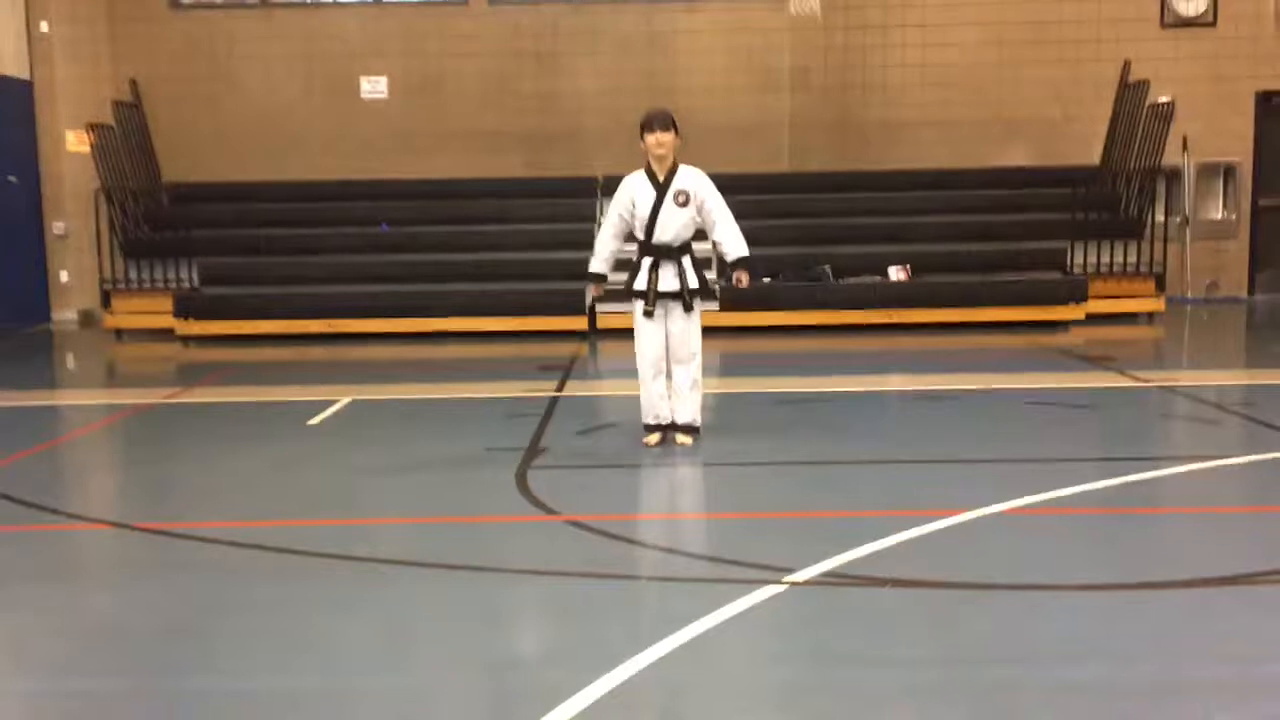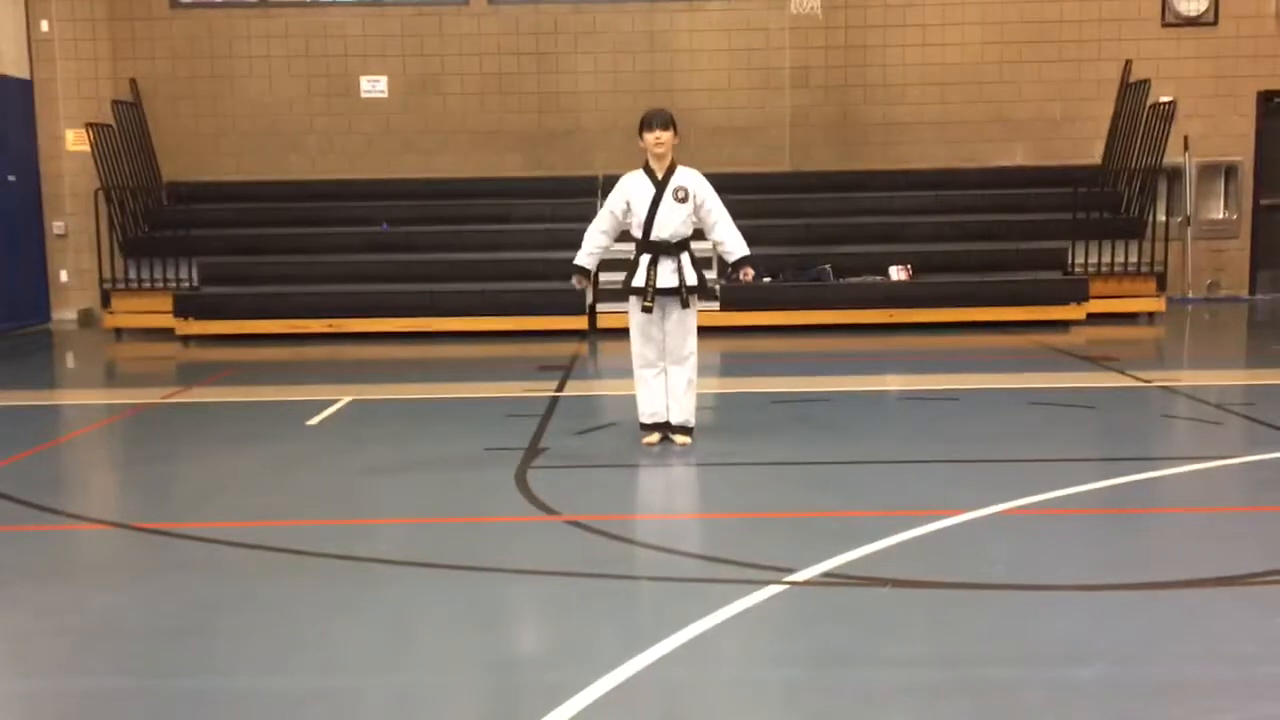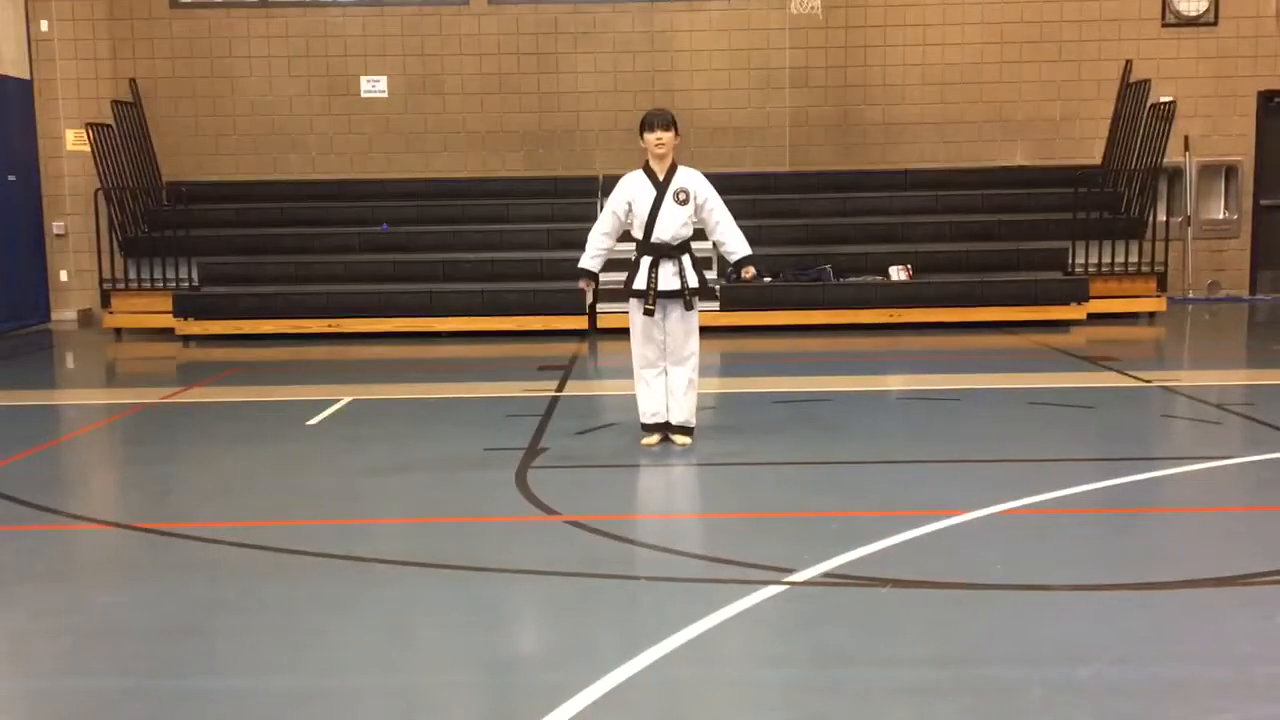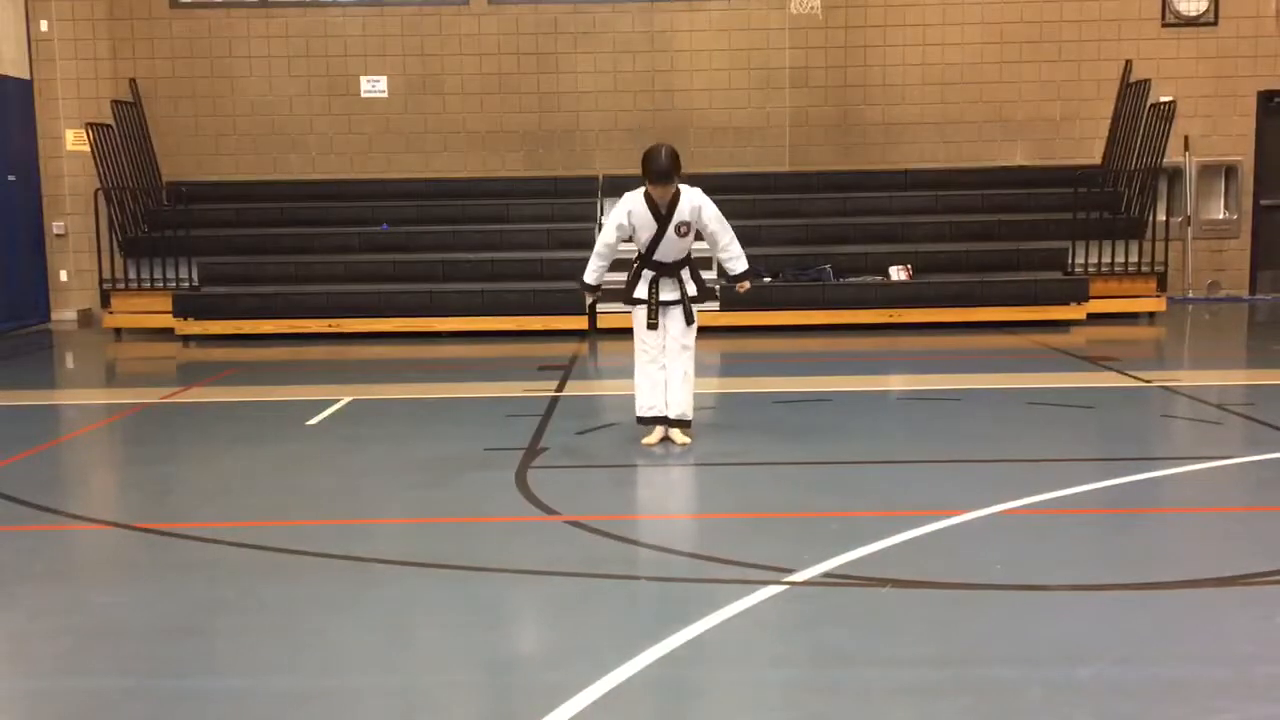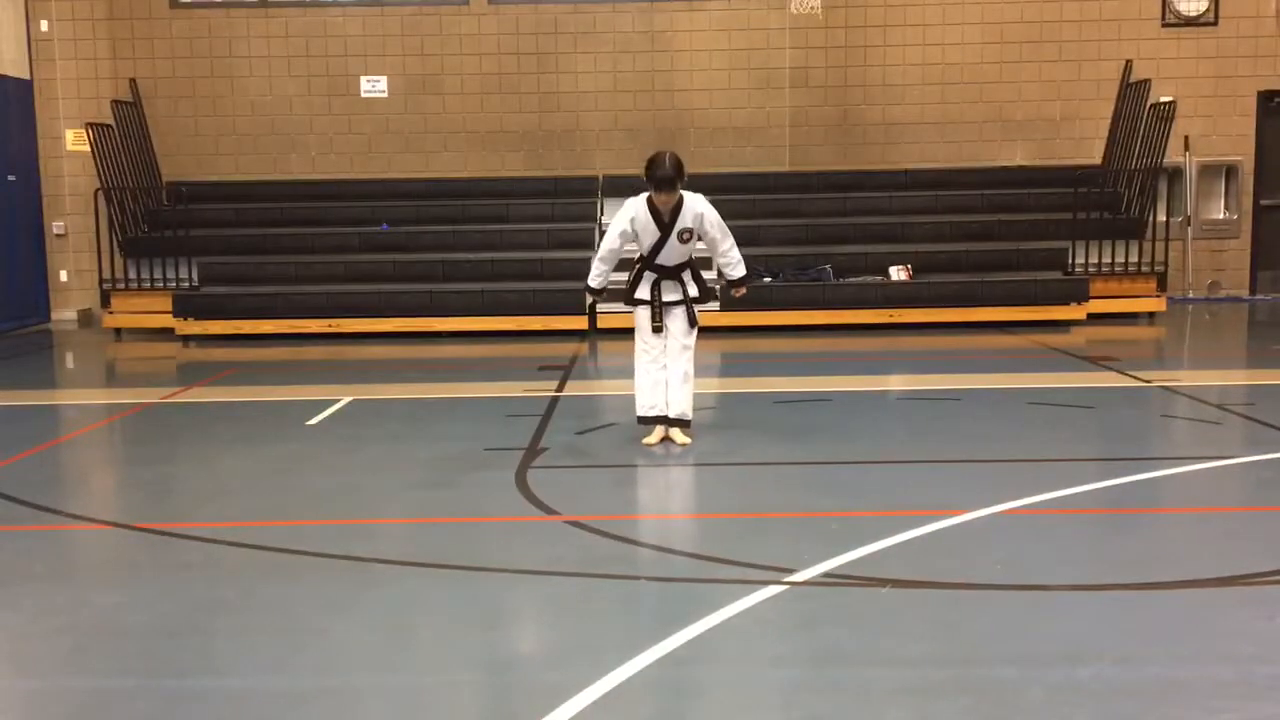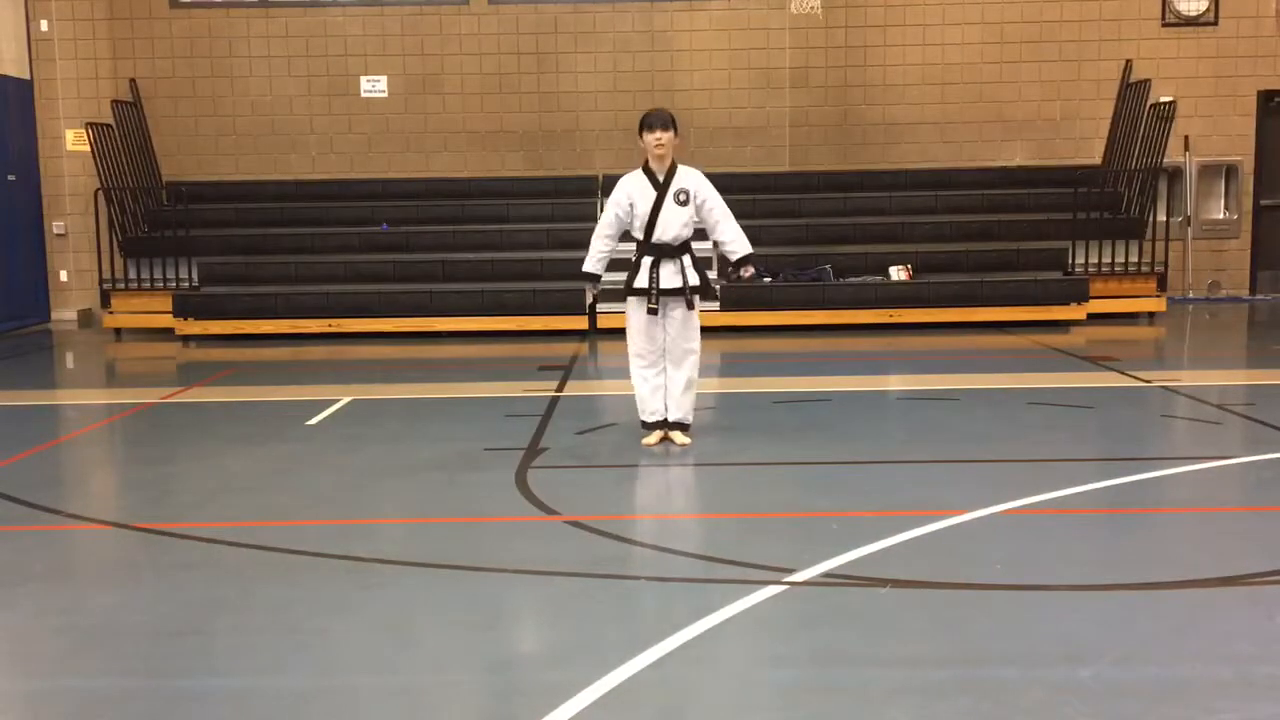
dt=0.5s
person 1, frame 1
left shoulder: (694, 179)
right shoulder: (632, 184)
left elbow: (720, 221)
right elbow: (612, 230)
left wrist: (738, 261)
right wrist: (598, 273)
left hip: (683, 274)
right hip: (647, 275)
left knee: (686, 354)
right knee: (649, 356)
left ankle: (685, 422)
right ankle: (656, 421)
person 1, frame 2
left shoulder: (693, 180)
right shoulder: (629, 184)
left elbow: (719, 222)
right elbow: (604, 226)
left wrist: (741, 260)
right wrist: (583, 265)
left hip: (681, 272)
right hip: (644, 273)
left knee: (681, 352)
right knee: (647, 353)
left ankle: (680, 423)
right ankle: (653, 422)
person 1, frame 3
left shoulder: (693, 180)
right shoulder: (629, 183)
left elbow: (720, 222)
right elbow: (605, 228)
left wrist: (743, 258)
right wrist: (588, 268)
left hip: (681, 272)
right hip: (645, 273)
left knee: (682, 353)
right knee: (647, 354)
left ankle: (680, 423)
right ankle: (654, 423)
person 1, frame 4
left shoulder: (696, 201)
right shoulder: (630, 204)
left elbow: (722, 236)
right elbow: (606, 242)
left wrist: (739, 272)
right wrist: (592, 281)
left hip: (682, 282)
right hip: (645, 283)
left knee: (680, 352)
right knee: (648, 353)
left ankle: (677, 421)
right ankle: (656, 421)
person 1, frame 5
left shoulder: (698, 208)
right shoulder: (633, 210)
left elbow: (722, 243)
right elbow: (610, 248)
left wrist: (737, 278)
right wrist: (596, 285)
left hip: (683, 283)
right hip: (647, 285)
left knee: (681, 352)
right knee: (650, 353)
left ankle: (677, 421)
right ankle: (657, 421)
person 1, frame 6
left shoulder: (693, 179)
right shoulder: (629, 184)
left elbow: (720, 220)
right elbow: (607, 230)
left wrist: (742, 256)
right wrist: (592, 272)
left hip: (682, 272)
right hip: (645, 273)
left knee: (683, 352)
right knee: (645, 353)
left ankle: (678, 422)
right ankle: (655, 422)
